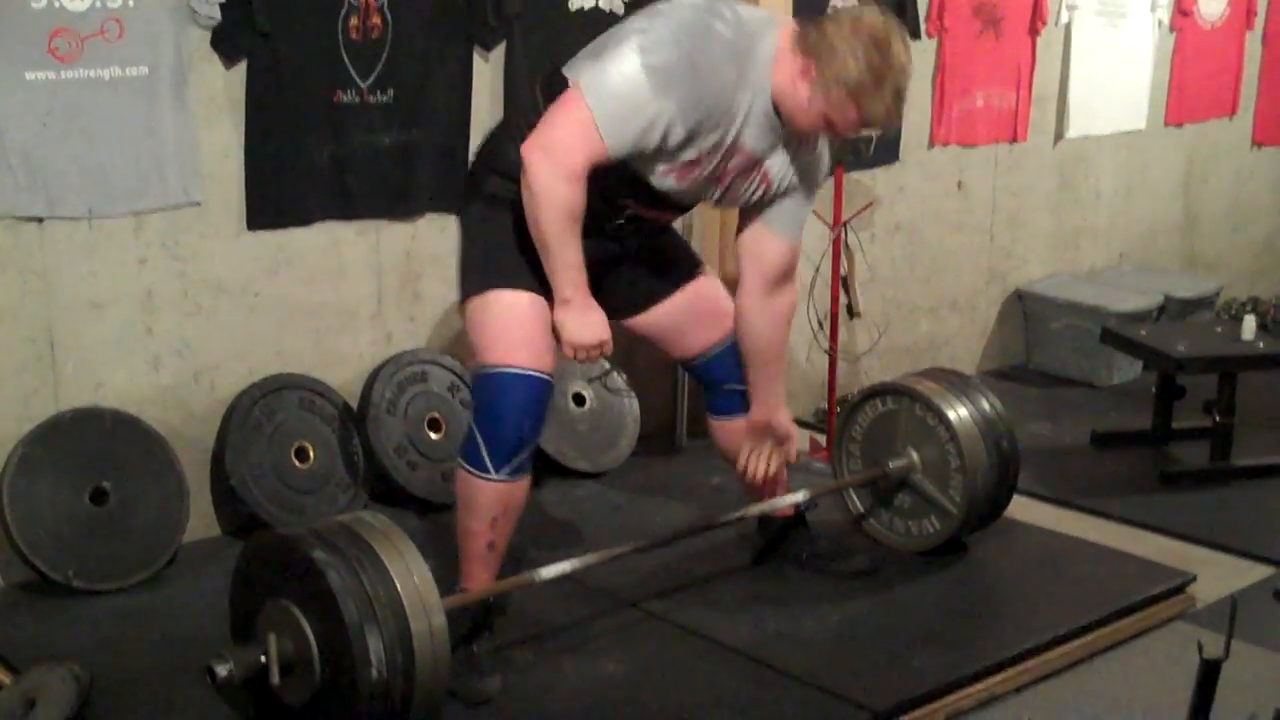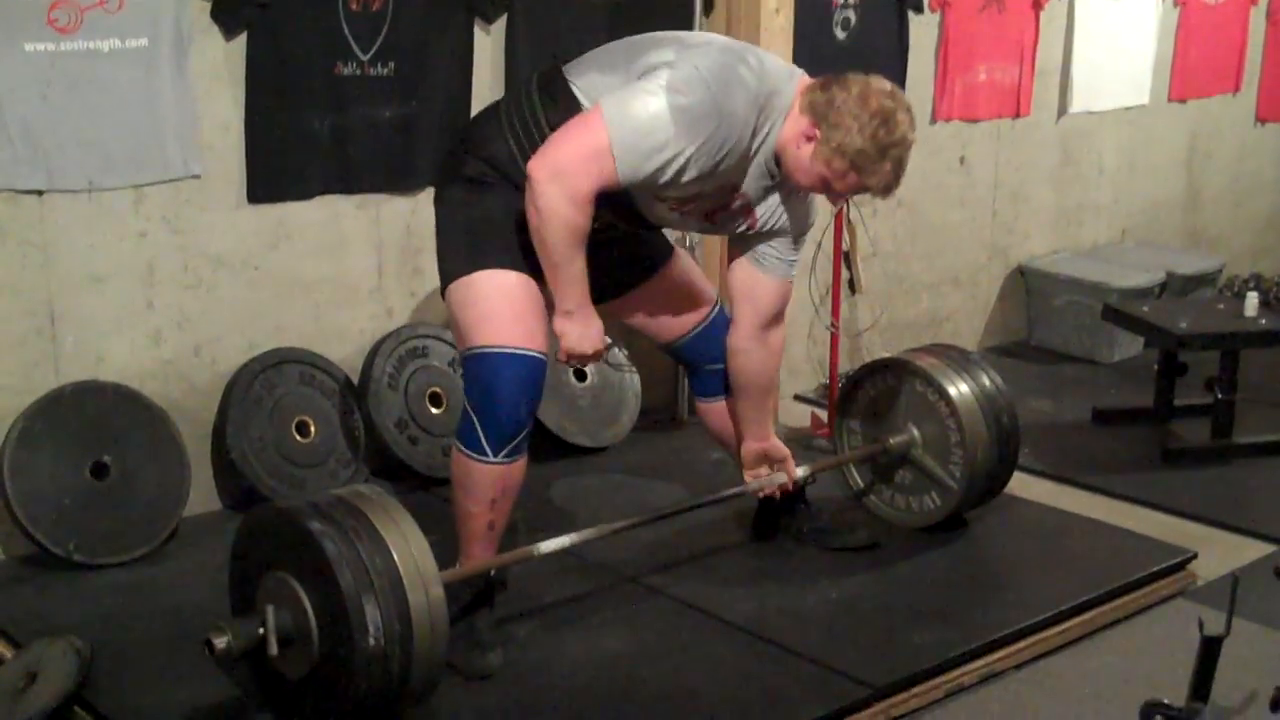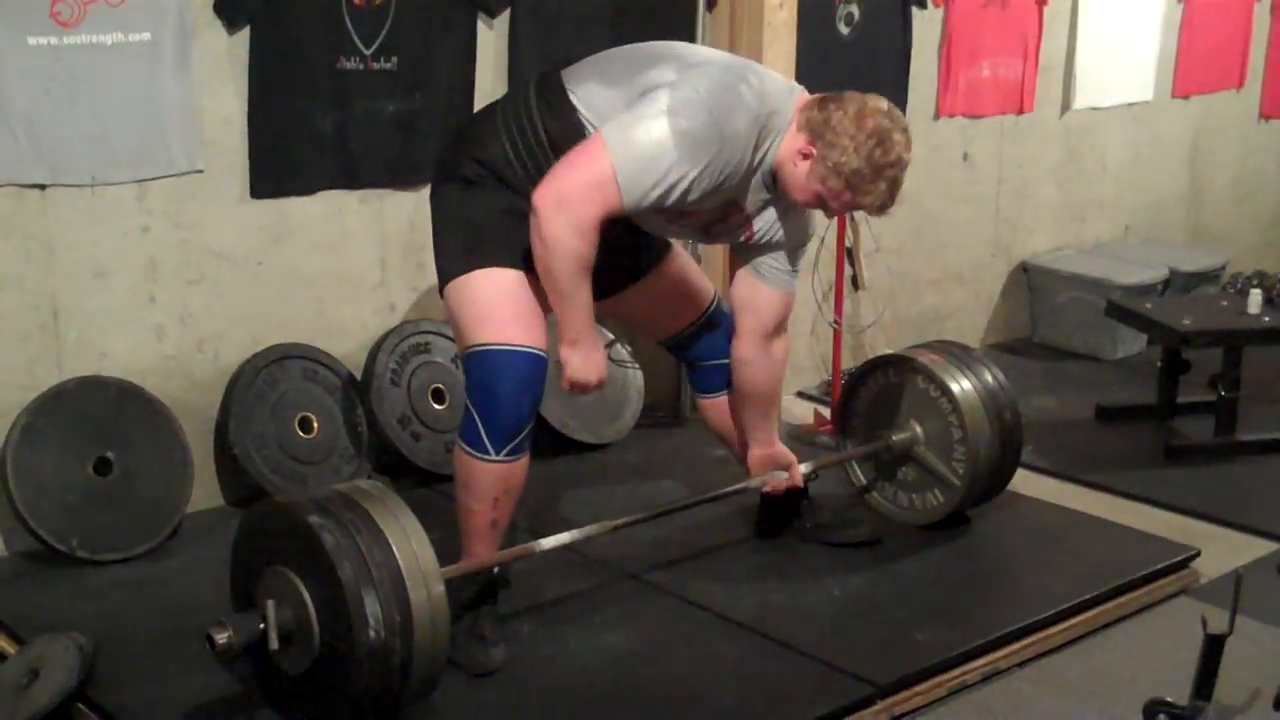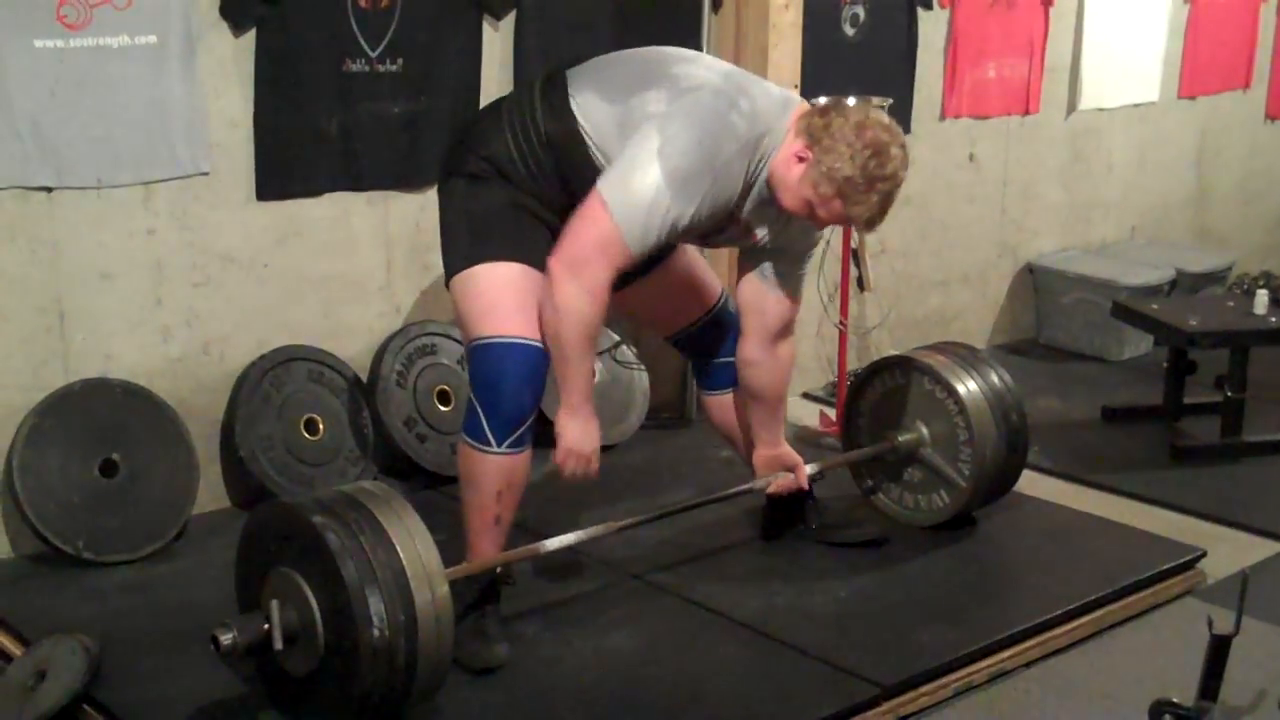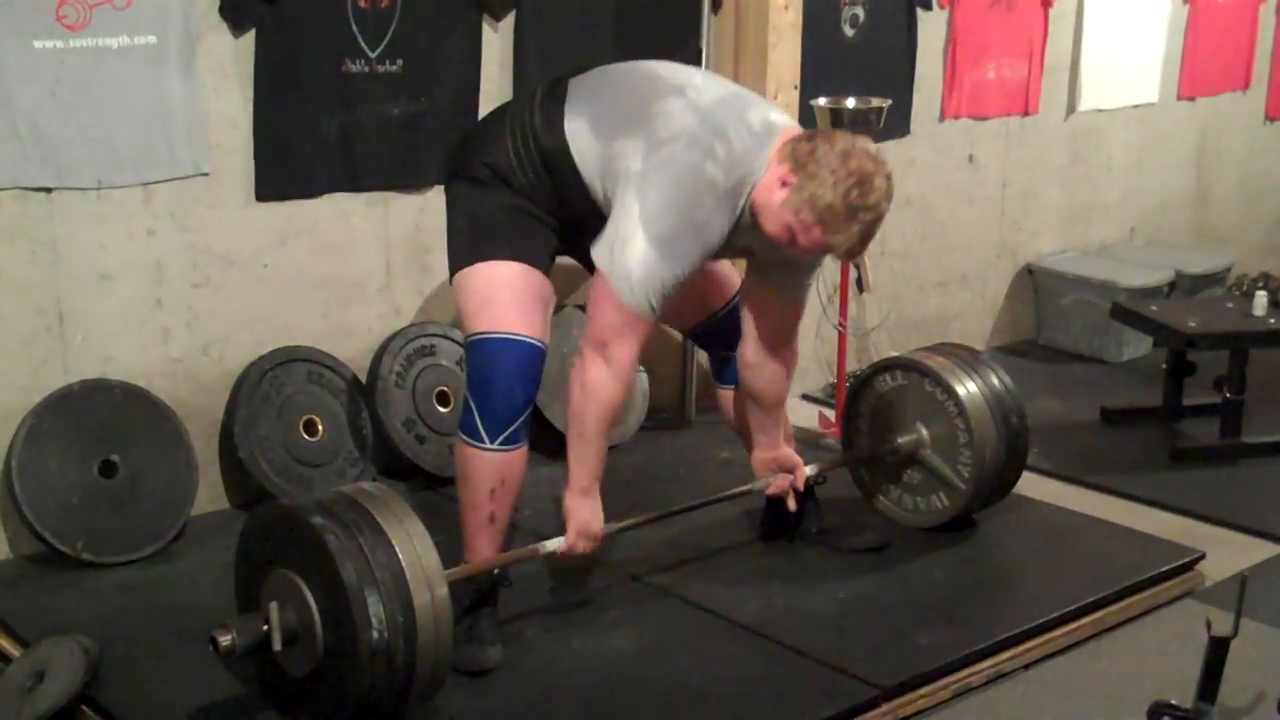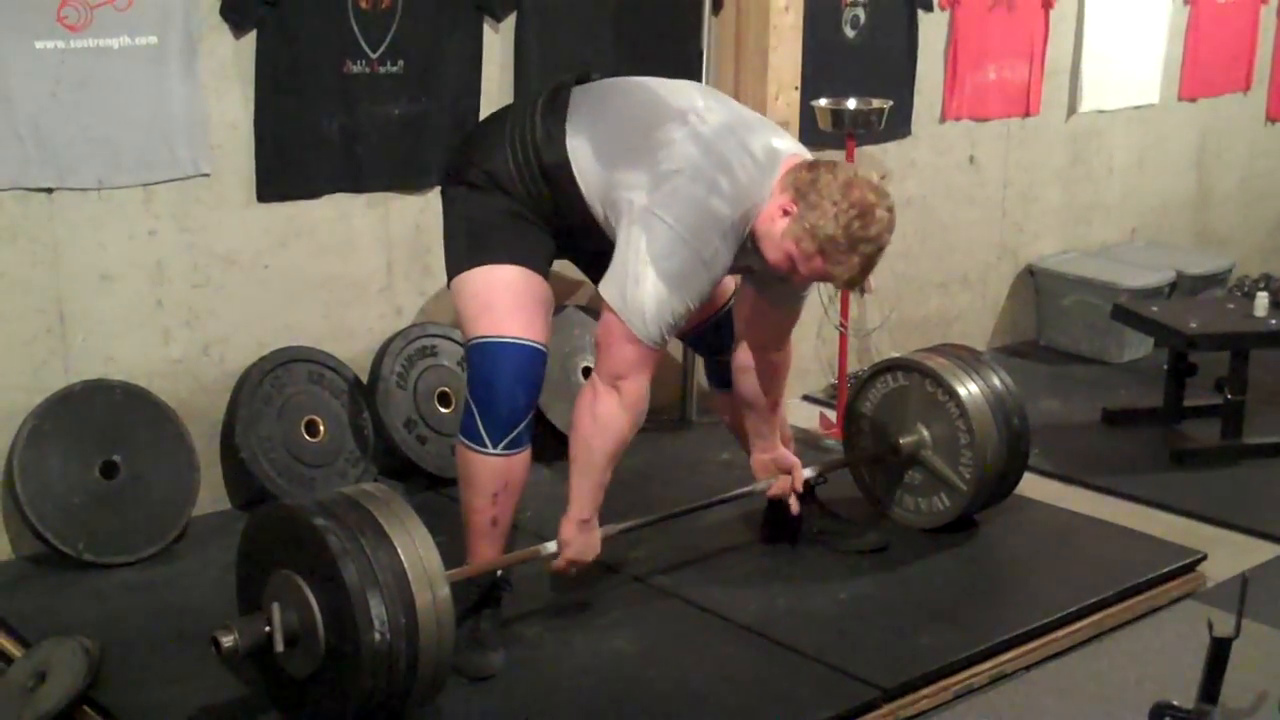
dt=0.2s
person 1, frame 1
left shoulder: (798, 150)
left elbow: (767, 286)
right elbow: (551, 154)
left wrist: (769, 411)
right wrist: (573, 301)
left hip: (629, 221)
right hip: (529, 199)
left knee: (734, 361)
right knee: (512, 401)
left ankle: (784, 533)
right ankle: (470, 615)
person 1, frame 2
left shoulder: (784, 198)
right shoulder: (720, 97)
left elbow: (757, 328)
right elbow: (557, 172)
left wrist: (757, 439)
right wrist: (573, 310)
left hip: (605, 212)
right hip: (507, 184)
left knee: (713, 340)
right knee: (508, 384)
left ankle: (782, 509)
right ankle: (471, 593)
person 1, frame 3
left shoulder: (784, 205)
right shoulder: (718, 118)
left elbow: (759, 337)
right elbow: (561, 202)
left wrist: (763, 445)
right wrist: (579, 339)
left hip: (602, 210)
right hip: (499, 181)
left knee: (711, 336)
right knee: (509, 382)
right ankle: (473, 591)
person 1, frame 4
left shoulder: (797, 196)
right shoulder: (708, 143)
left elbow: (766, 339)
right elbow: (575, 270)
left wrist: (769, 445)
right wrist: (577, 412)
left hip: (612, 197)
right hip: (506, 176)
left knee: (719, 333)
right knee: (512, 374)
right ankle: (476, 590)
person 1, frame 5
left shoulder: (805, 199)
right shoulder: (689, 187)
left elbow: (769, 343)
right elbow: (607, 356)
left wrist: (771, 446)
right wrist: (582, 493)
left hip: (606, 193)
right hip: (513, 180)
left knee: (731, 329)
right knee: (507, 371)
left ankle: (789, 507)
right ankle: (475, 591)
person 1, frame 6
left shoulder: (812, 214)
right shoulder: (693, 218)
left elbow: (762, 351)
right elbow: (618, 386)
left wrist: (766, 447)
right wrist: (581, 519)
left hip: (606, 185)
right hip: (507, 183)
left knee: (731, 331)
right knee: (509, 374)
left ankle: (791, 508)
right ankle: (477, 593)
